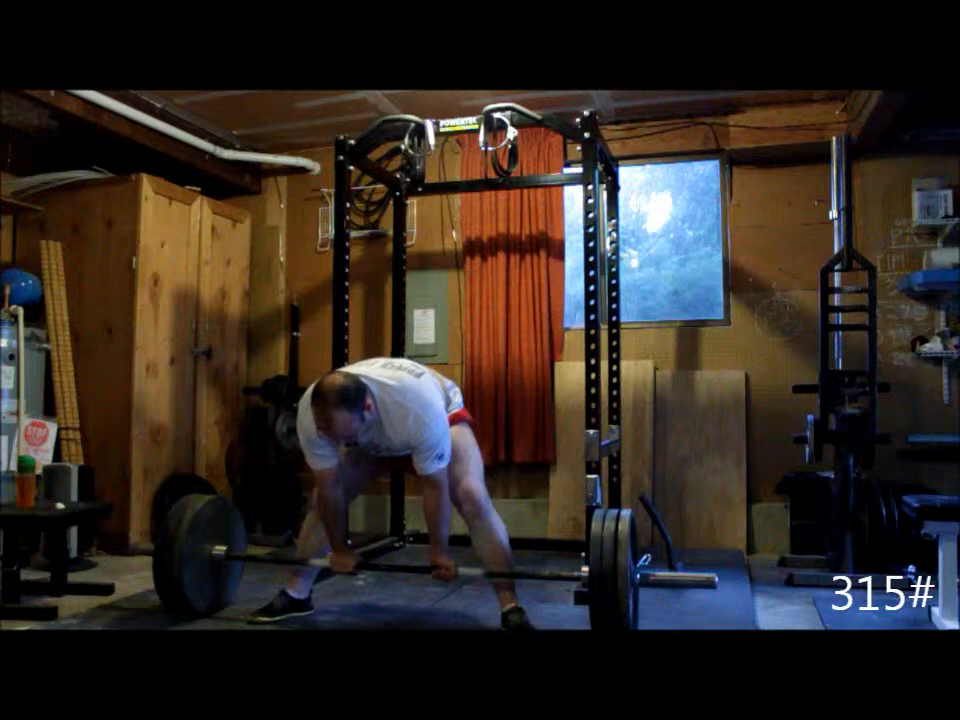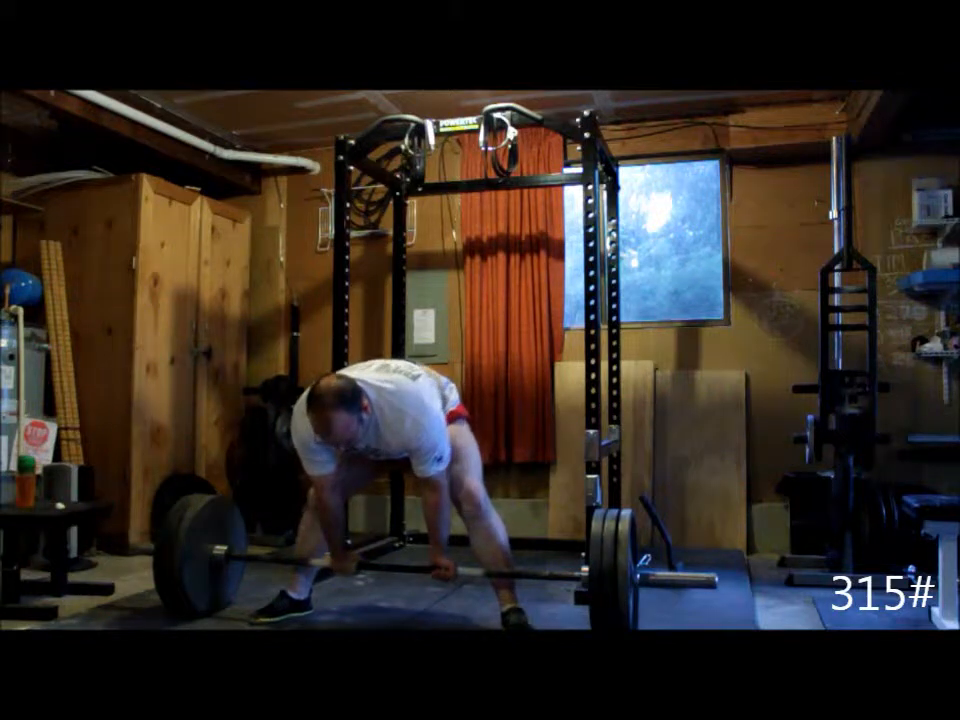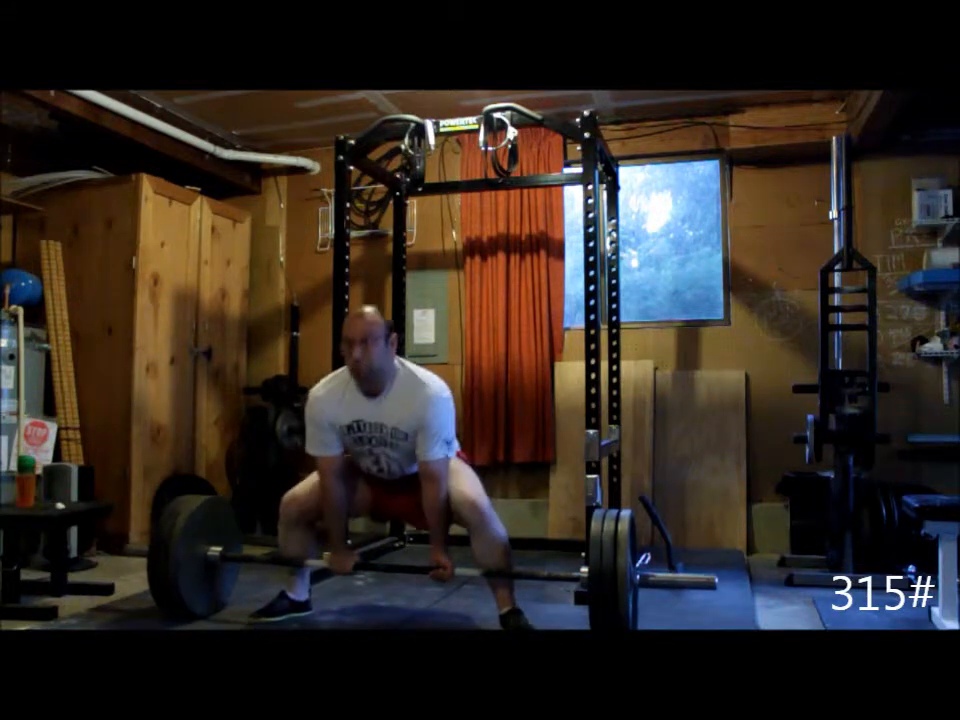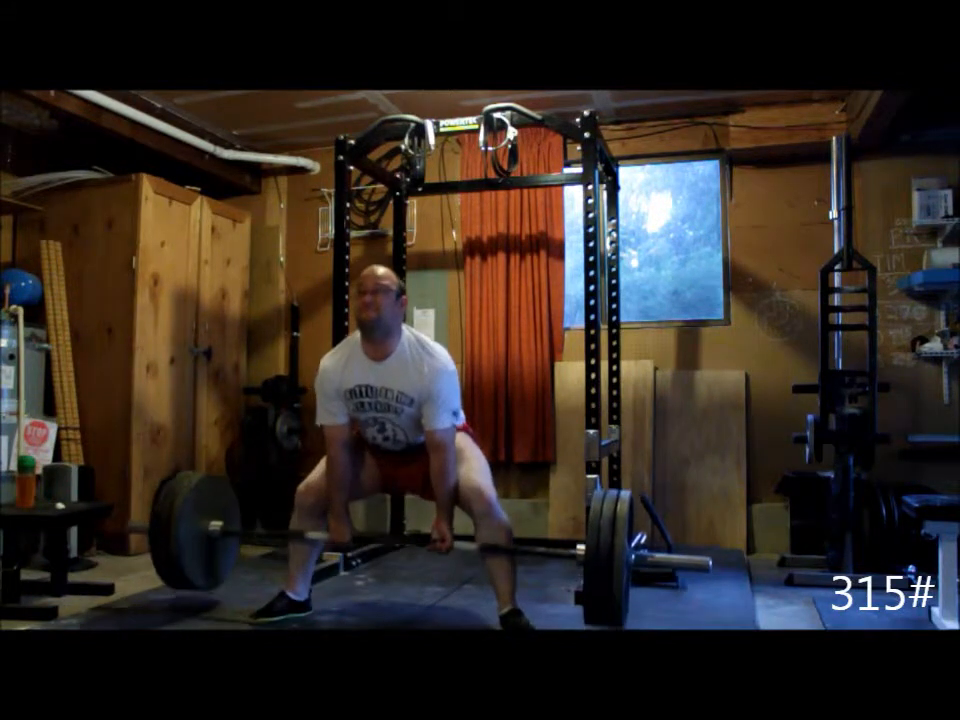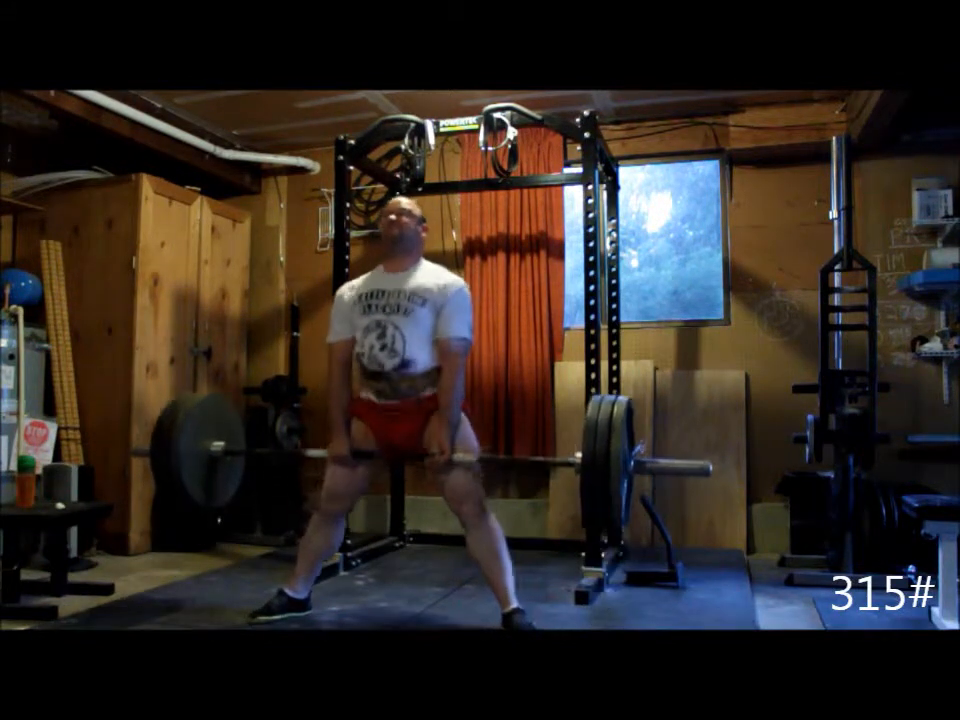
dt=0.7s
person 1, frame 1
left shoulder: (421, 410)
right shoulder: (311, 412)
left elbow: (434, 486)
right elbow: (329, 487)
left wrist: (439, 551)
right wrist: (339, 549)
left hip: (443, 413)
left knee: (473, 498)
right knee: (320, 498)
left ankle: (511, 608)
right ankle: (296, 594)
person 1, frame 2
left shoulder: (419, 415)
right shoulder: (305, 420)
left elbow: (434, 488)
right elbow: (328, 493)
left wrist: (438, 551)
right wrist: (338, 552)
left hip: (440, 409)
left knee: (472, 499)
right knee: (317, 498)
left ankle: (510, 607)
right ankle: (297, 594)
person 1, frame 3
left shoulder: (429, 393)
right shoulder: (323, 398)
left elbow: (432, 480)
right elbow: (333, 479)
left wrist: (438, 548)
right wrist: (338, 547)
left hip: (434, 465)
right hip: (368, 475)
left knee: (475, 506)
right knee: (292, 506)
left ankle: (509, 611)
right ankle: (296, 596)
person 1, frame 4
left shoulder: (433, 364)
right shoulder: (333, 367)
left elbow: (440, 448)
right elbow: (339, 446)
left wrist: (442, 518)
right wrist: (339, 516)
left hip: (439, 440)
right hip: (375, 446)
left knee: (484, 502)
right knee: (307, 497)
left ankle: (509, 611)
right ankle: (295, 596)
person 1, frame 5
left shoulder: (447, 286)
right shoulder: (351, 292)
left elbow: (453, 363)
right elbow: (339, 365)
left wrist: (446, 430)
right wrist: (339, 432)
left hip: (430, 406)
right hip: (371, 409)
left knee: (471, 505)
right knee: (331, 503)
left ankle: (512, 610)
right ankle: (295, 595)
